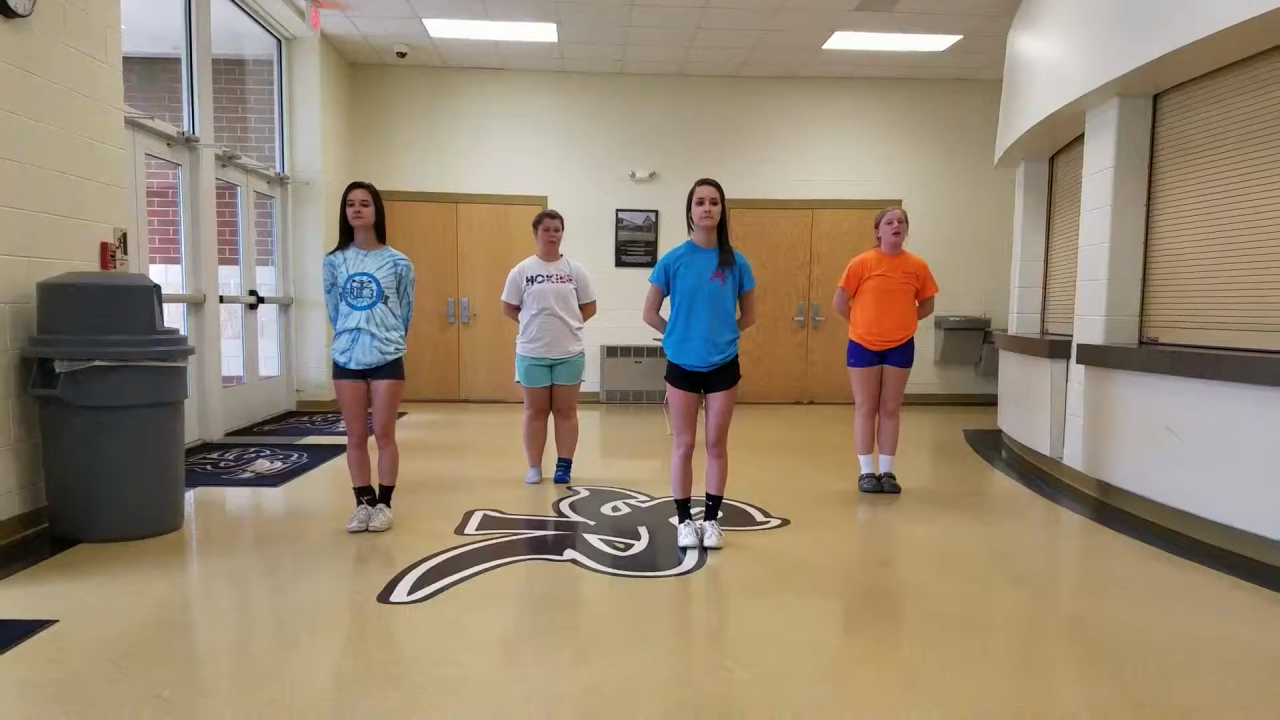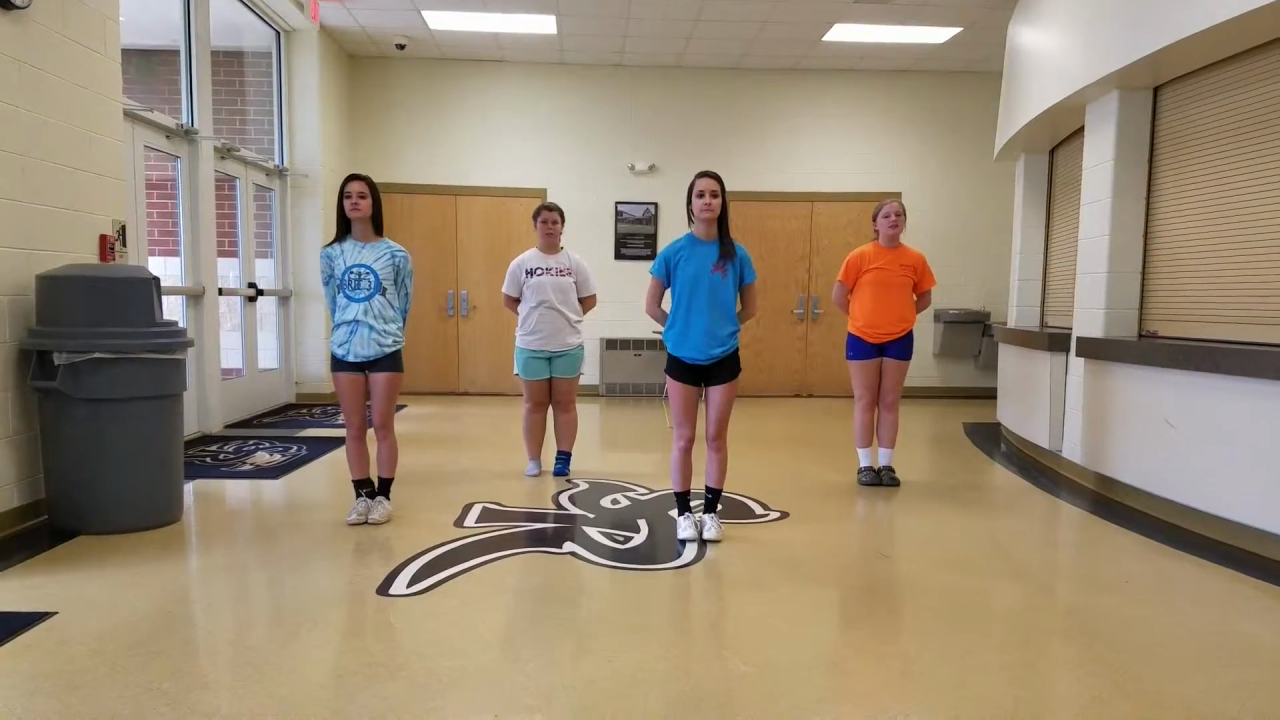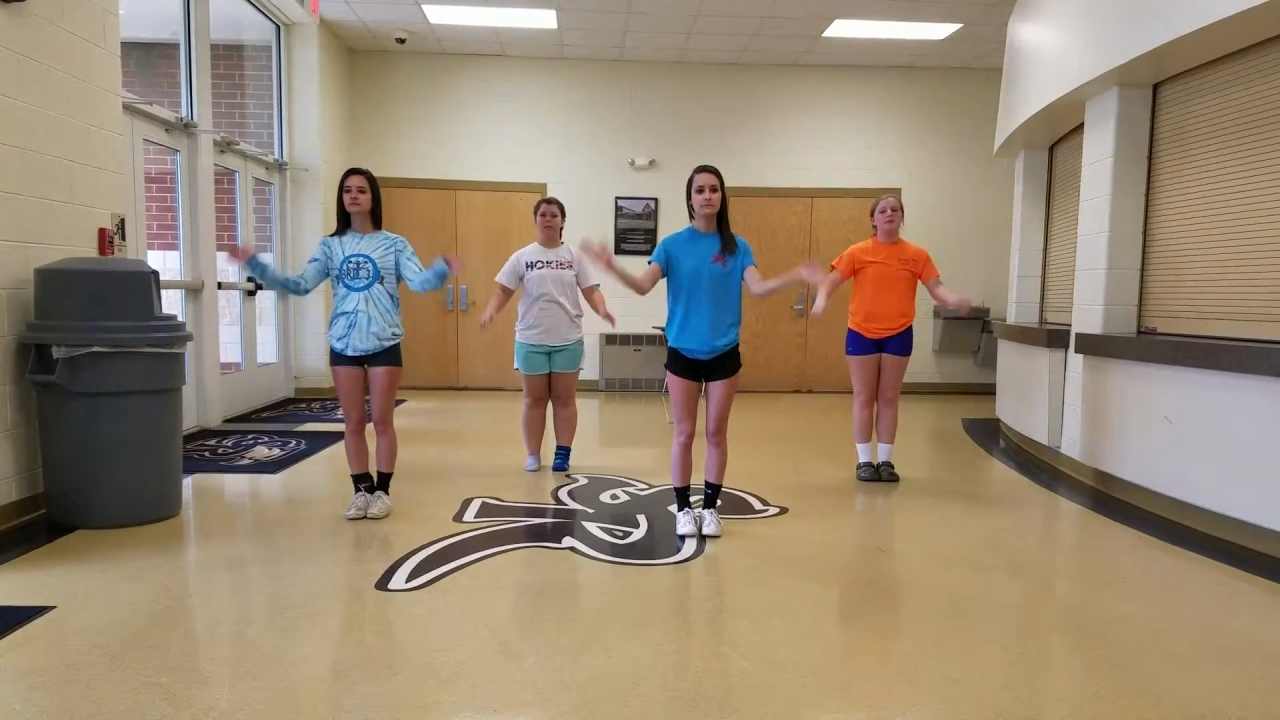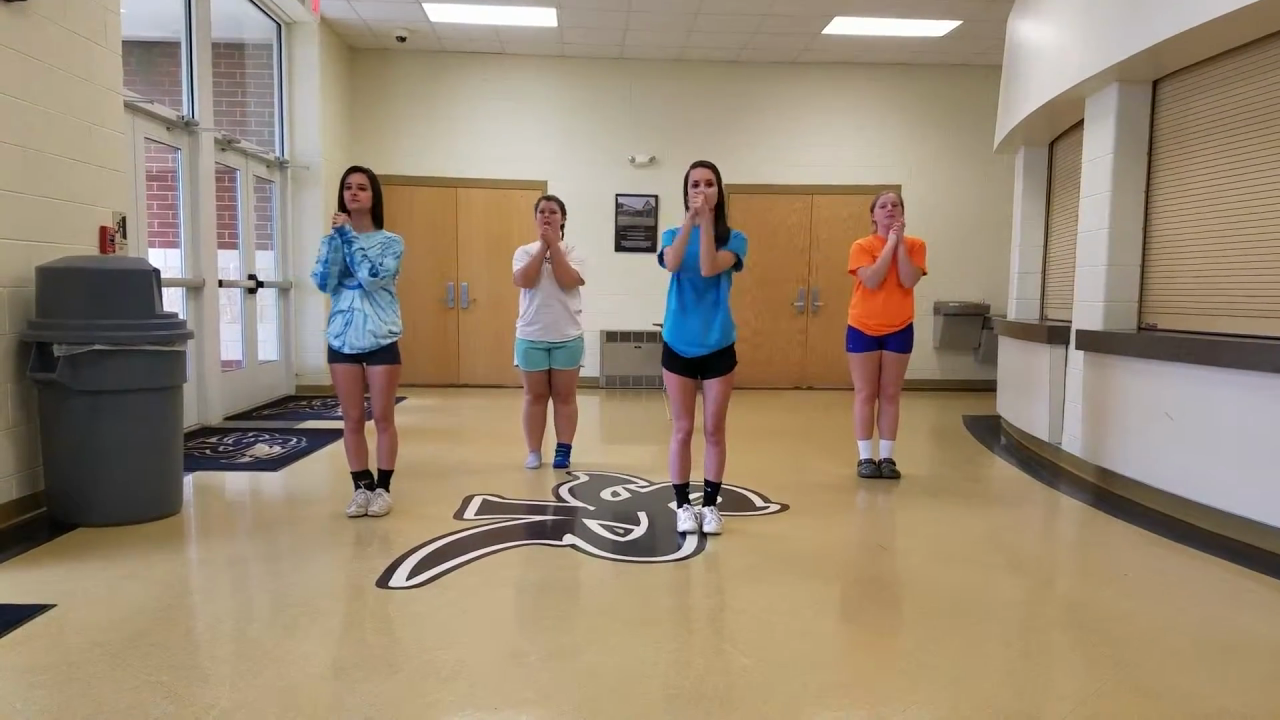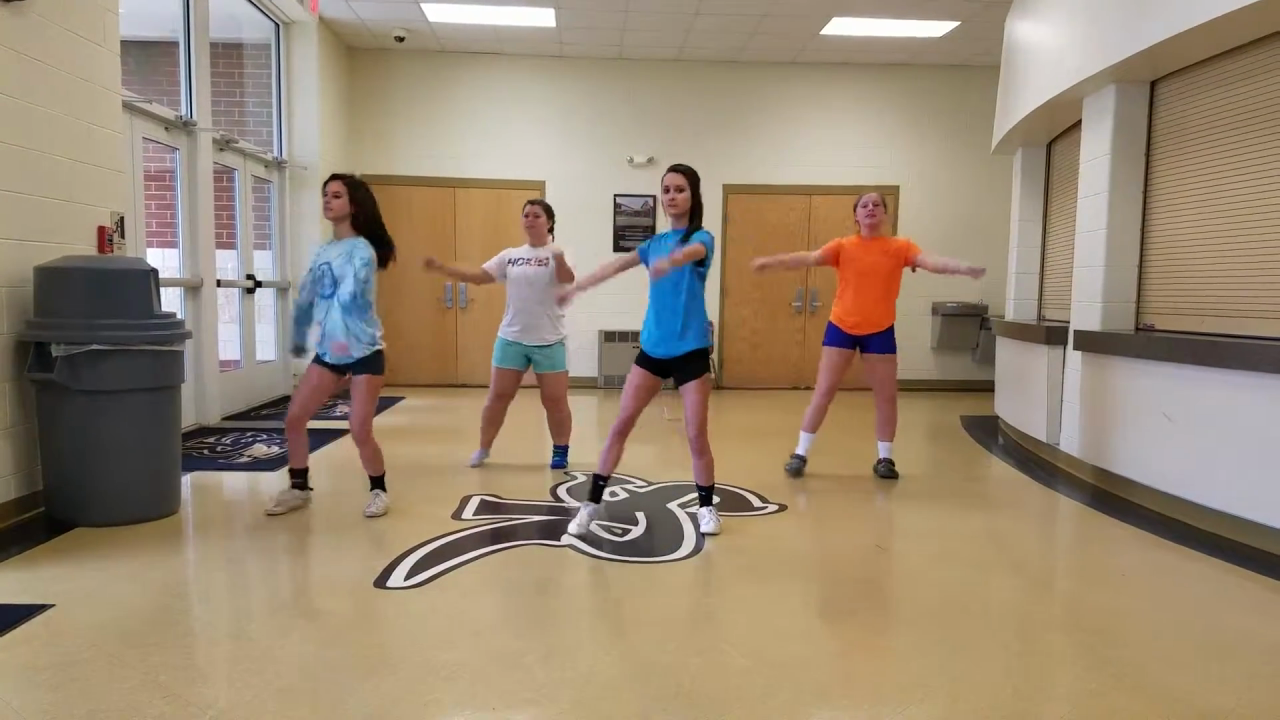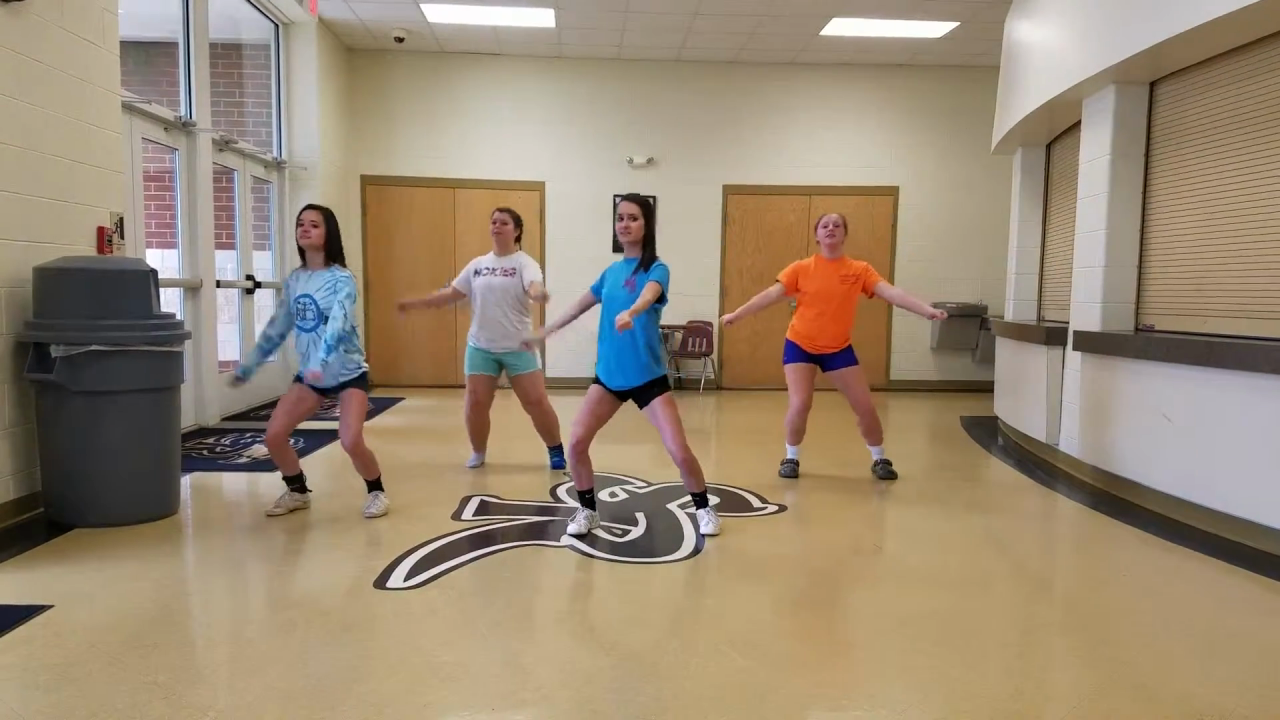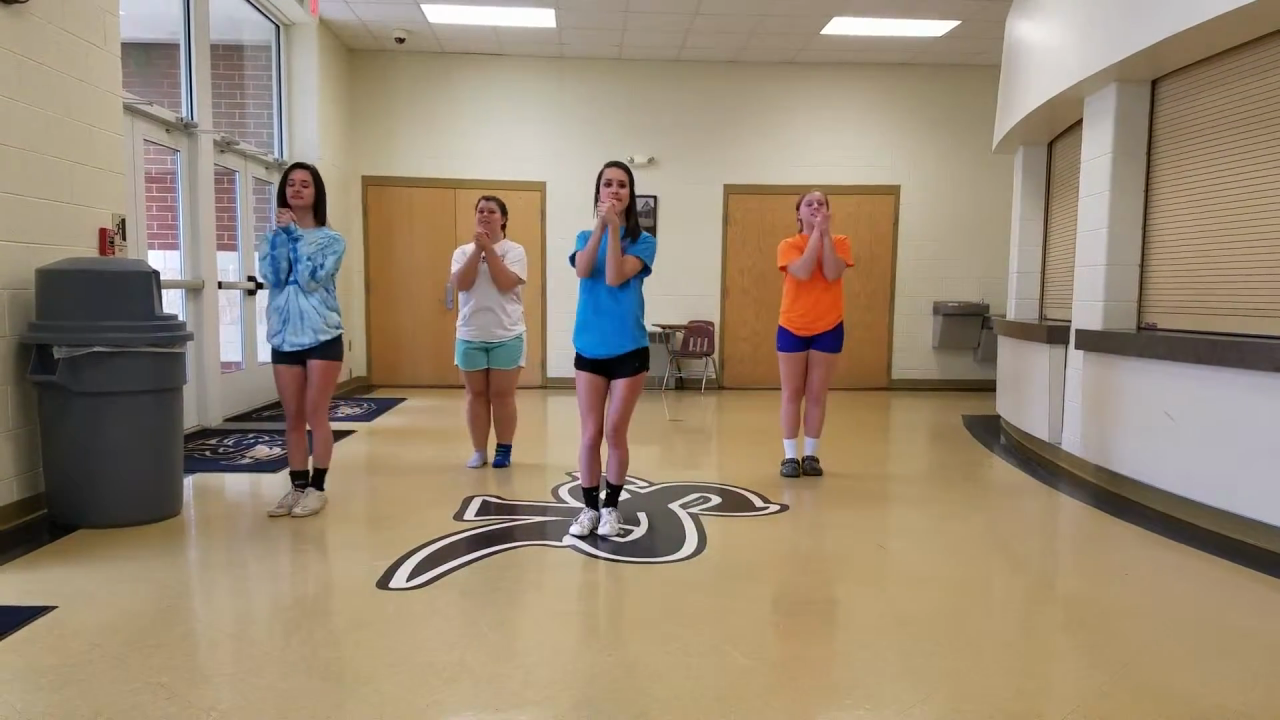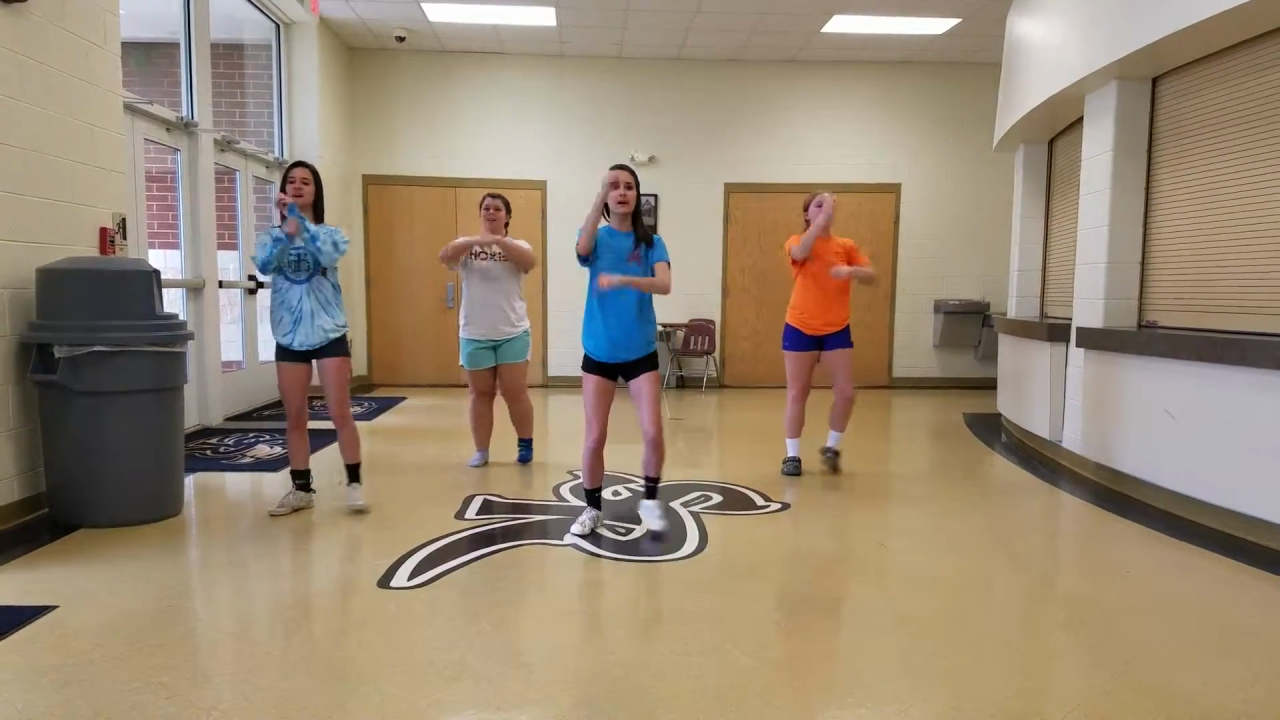
dt=0.4s
person 1, frame 1
left shoulder: (736, 262)
right shoulder: (672, 261)
left elbow: (748, 316)
right elbow: (650, 313)
left wrist: (720, 335)
right wrist: (682, 335)
left hip: (724, 366)
right hip: (682, 365)
left knee: (716, 445)
right knee: (684, 445)
left ankle: (712, 519)
right ankle: (685, 520)
person 1, frame 2
left shoulder: (736, 255)
right shoulder: (673, 253)
left elbow: (749, 308)
right elbow: (652, 306)
left wrist: (720, 329)
right wrist: (682, 329)
left hip: (724, 359)
right hip: (682, 358)
left knee: (716, 439)
right knee: (684, 439)
left ankle: (711, 512)
right ankle: (684, 513)
person 1, frame 3
left shoulder: (737, 247)
right shoulder: (672, 245)
left elbow: (757, 288)
right elbow: (643, 286)
left wrist: (794, 276)
right wrist: (613, 267)
left hip: (724, 353)
right hip: (683, 351)
left knee: (716, 434)
right knee: (684, 434)
left ankle: (710, 508)
right ankle: (683, 509)
person 1, frame 4
left shoulder: (734, 239)
right shoulder: (673, 235)
left elbow: (709, 269)
right elbow: (673, 264)
left wrist: (707, 219)
right wrist: (690, 217)
left hip: (718, 347)
right hip: (679, 346)
left knee: (714, 431)
right knee: (682, 431)
left ankle: (710, 505)
right ankle: (683, 506)
person 1, frame 5
left shoulder: (702, 238)
right shoulder: (656, 243)
left elbow: (689, 253)
right elbow: (617, 265)
left wrist: (670, 262)
right wrist: (578, 286)
left hip: (691, 350)
right hip: (653, 348)
left knee: (696, 436)
right knee: (620, 425)
left ankle: (706, 506)
right ankle: (593, 502)
person 1, frame 6
left shoulder: (657, 270)
right shoulder: (611, 272)
left elbow: (648, 298)
right elbow: (579, 306)
left wrist: (630, 313)
right wrist: (544, 332)
left hip: (649, 377)
right hip: (608, 376)
left knee: (681, 452)
right knee: (576, 442)
left ankle: (703, 508)
right ankle: (588, 510)
person 1, frame 7
left shoulder: (643, 241)
right shoulder: (586, 236)
left elbow: (614, 278)
right elbow: (582, 270)
left wrist: (614, 226)
right wrist: (600, 225)
left hip: (630, 349)
right hip: (590, 349)
left knee: (615, 434)
right knee: (591, 435)
left ankle: (611, 507)
right ankle: (591, 507)
person 1, frame 8
left shoulder: (652, 243)
right shoulder: (595, 237)
left elbow: (664, 285)
right elbow: (582, 248)
left wrist: (624, 280)
right wrist: (599, 198)
left hip: (640, 352)
right hip: (598, 353)
left knee: (653, 434)
right knee: (594, 438)
left ankle: (650, 500)
right ankle: (592, 508)
person 2, frame 1
left shoulder: (398, 262)
right shoulder: (334, 261)
left elbow: (405, 313)
right elbow: (334, 311)
right wrist: (348, 341)
left hip: (387, 359)
right hip: (346, 359)
left knee: (384, 435)
right knee: (355, 437)
left ankle: (384, 504)
right ankle: (363, 503)
person 2, frame 2
left shoulder: (395, 254)
right shoulder: (331, 254)
left elbow: (403, 306)
right elbow: (334, 305)
right wrist: (348, 335)
left hip: (385, 351)
right hip: (345, 352)
left knee: (383, 427)
right knee: (354, 429)
left ankle: (383, 496)
right ankle: (363, 495)
person 2, frame 3
left shoulder: (394, 245)
right shoulder: (330, 246)
left elbow: (418, 282)
right elbow: (300, 285)
left wrist: (440, 271)
right wrist: (257, 265)
left hip: (384, 343)
right hip: (344, 344)
left knee: (382, 420)
right knee: (353, 422)
left ankle: (382, 490)
right ankle: (361, 490)
person 2, frame 4
left shoulder: (391, 242)
right shoulder: (329, 241)
left elbow: (372, 278)
right elbow: (324, 283)
left wrist: (348, 234)
right wrist: (337, 236)
left hip: (381, 341)
right hip: (342, 341)
left knee: (382, 418)
right knee: (352, 420)
left ankle: (382, 488)
right ankle: (362, 487)
person 2, frame 5
left shoulder: (361, 249)
right shoulder: (323, 252)
left elbow: (351, 294)
right elbow: (306, 298)
left wrist: (343, 337)
right wrist: (298, 339)
left hip: (363, 352)
right hip: (328, 353)
left knee: (360, 430)
right knee: (294, 418)
left ankle: (378, 490)
right ankle: (299, 488)
person 2, frame 6
left shoulder: (342, 279)
right shoulder: (293, 281)
left elbow: (339, 327)
right elbow: (276, 329)
left wrist: (321, 365)
right wrist: (247, 367)
left hip: (349, 375)
right hip: (308, 376)
left knee: (351, 442)
right knee: (274, 436)
left ankle: (376, 491)
right ankle: (297, 491)
person 2, frame 7
left shoulder: (332, 240)
right shoulder: (275, 237)
left elbow: (311, 279)
right elbow: (274, 278)
left wrist: (293, 235)
right wrist: (279, 233)
left hip: (323, 338)
right hip: (284, 339)
left knee: (315, 416)
right knee: (293, 419)
left ankle: (317, 488)
right ankle: (299, 488)
person 2, frame 8
left shoulder: (332, 235)
right shoulder: (271, 236)
left elbow: (326, 254)
right elbow: (263, 264)
left wrist: (297, 215)
right wrist: (286, 236)
left hip: (329, 335)
right hip: (289, 338)
left knee: (340, 414)
right knee: (294, 418)
left ankle: (354, 484)
right ankle: (301, 489)
person 3, frame 1
left shoulder: (918, 266)
right shoulder: (862, 263)
left elbow: (927, 305)
right elbow: (839, 302)
left wrist: (902, 321)
right wrist: (862, 323)
left hip: (900, 347)
right hip: (864, 345)
left knee: (891, 410)
right knee: (866, 409)
left ankle: (887, 471)
right ankle: (867, 472)
person 3, frame 2
left shoulder: (915, 259)
right shoulder: (860, 256)
left elbow: (924, 299)
right elbow: (838, 296)
left wrist: (898, 316)
right wrist: (863, 317)
left hip: (899, 340)
right hip: (862, 338)
left knee: (890, 403)
right knee: (865, 402)
left ankle: (886, 465)
right ankle: (865, 465)
person 3, frame 3
left shoulder: (916, 254)
right shoulder: (858, 252)
left elbow: (936, 287)
right elbow: (832, 279)
left wrist: (954, 299)
right wrist: (821, 299)
left hip: (899, 334)
right hip: (862, 333)
left knee: (889, 399)
right knee: (863, 397)
left ankle: (885, 460)
right ankle: (864, 460)
person 3, frame 4
left shoulder: (914, 245)
right shoulder: (861, 246)
left elbow: (909, 281)
right elbow: (871, 281)
left wrist: (900, 242)
right wrist: (889, 243)
left hip: (898, 330)
right hip: (863, 329)
left knee: (890, 395)
right knee: (865, 394)
left ankle: (886, 458)
right ankle: (865, 457)
person 3, frame 5
left shoulder: (900, 247)
right shoulder: (843, 246)
left elbow: (930, 262)
right elbow: (810, 259)
left wrist: (964, 268)
right wrist: (773, 261)
left hip: (880, 331)
right hip: (841, 327)
left knee: (887, 395)
right knee: (824, 389)
left ankle: (885, 458)
right ankle: (800, 453)
person 3, frame 6
left shoulder: (860, 270)
right shoulder: (801, 268)
left elbow: (891, 292)
right elbow: (772, 294)
left wrist: (928, 310)
right wrist: (736, 314)
left hip: (839, 349)
right hip: (800, 345)
left knee: (866, 407)
right knee: (799, 404)
left ankle: (880, 459)
right ankle: (791, 458)
person 3, frame 7
left shoulder: (840, 242)
right shoulder: (790, 244)
left elbow: (833, 275)
right elbow: (802, 273)
left wrist: (825, 234)
right wrist: (815, 235)
left hip: (828, 329)
right hip: (792, 329)
left knee: (816, 395)
right knee: (791, 394)
left ankle: (810, 455)
right ankle: (790, 456)
person 3, frame 8
left shoulder: (847, 247)
right shoulder: (798, 242)
left elbow: (870, 276)
right elbow: (801, 253)
left wrist: (851, 271)
right wrist: (822, 220)
left hip: (837, 329)
right hip: (800, 328)
left knee: (846, 393)
right knee: (797, 393)
left ankle: (831, 447)
right ankle: (792, 455)
person 4, frame 1
left shoulder: (574, 269)
right shoulder: (522, 270)
left elbow: (590, 307)
right elbow: (509, 308)
left wrist: (567, 324)
right wrist: (534, 323)
left hip: (569, 353)
right hip: (532, 353)
left knee: (566, 411)
right knee: (535, 411)
left ankle: (564, 465)
right ankle: (534, 467)
person 4, frame 2
left shoulder: (574, 262)
right shoulder: (522, 262)
left elbow: (589, 300)
right elbow: (509, 300)
left wrist: (565, 318)
right wrist: (533, 317)
left hip: (568, 345)
right hip: (531, 345)
left knee: (565, 403)
right knee: (534, 404)
left ankle: (563, 458)
right ankle: (533, 460)
person 4, frame 3
left shoulder: (574, 256)
right shoulder: (522, 256)
left elbow: (591, 291)
right elbow: (504, 290)
left wrist: (601, 309)
right wrist: (491, 310)
left hip: (568, 340)
right hip: (531, 340)
left knee: (564, 399)
right knee: (534, 399)
left ankle: (562, 453)
right ankle: (533, 455)
person 4, frame 4
left shoulder: (572, 251)
right shoulder: (525, 251)
left elbow: (568, 281)
right elbow: (523, 281)
left wrist: (554, 244)
right wrist: (542, 246)
left hip: (567, 336)
right hip: (531, 336)
left knee: (564, 396)
right knee: (535, 396)
left ankle: (563, 451)
right ankle: (534, 452)
person 4, frame 5
left shoulder: (556, 256)
right shoulder: (510, 256)
left elbow: (566, 277)
right elbow: (478, 276)
left wrist: (560, 260)
right wrist: (443, 268)
left hip: (549, 341)
right hip: (511, 338)
left knee: (556, 400)
right knee: (498, 396)
left ankle: (560, 451)
right ankle: (483, 448)
person 4, frame 6
left shoulder: (526, 263)
right shoulder: (477, 264)
left elbow: (535, 288)
right elbow: (450, 293)
left wrist: (540, 293)
right wrist: (417, 302)
left hip: (518, 348)
right hip: (480, 347)
left knee: (537, 402)
right knee: (475, 404)
left ankle: (556, 450)
right ankle: (478, 452)
person 4, frame 7
left shoulder: (514, 250)
right shoulder: (464, 251)
left elbow: (506, 283)
right elbow: (460, 283)
left wrist: (490, 248)
right wrist: (477, 249)
left hip: (507, 336)
right hip: (470, 336)
left knee: (502, 396)
right knee: (476, 395)
left ankle: (503, 450)
right ankle: (479, 452)
person 4, frame 8
left shoulder: (517, 247)
right shoulder: (466, 246)
left elbow: (529, 262)
right elbow: (445, 257)
left wrist: (498, 240)
right wrist: (472, 241)
left hip: (512, 332)
right hip: (475, 334)
left knee: (515, 392)
right knee: (480, 394)
left ankle: (525, 444)
right ankle: (481, 450)
